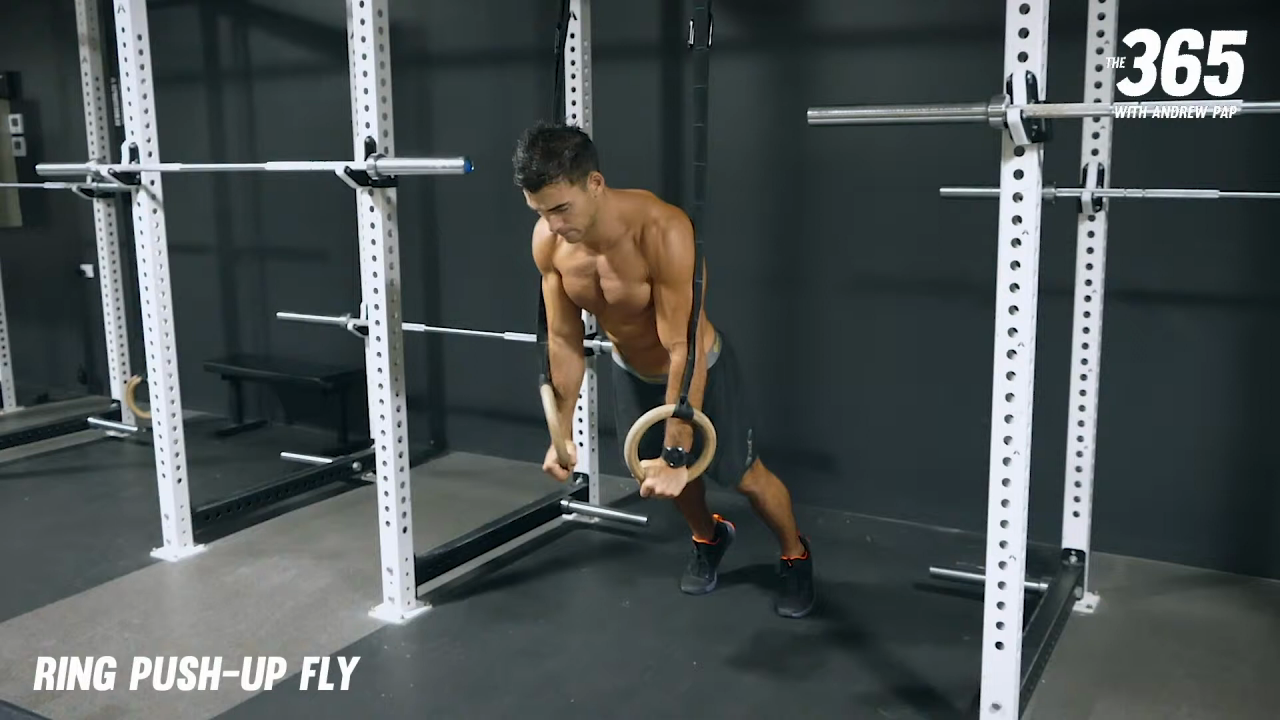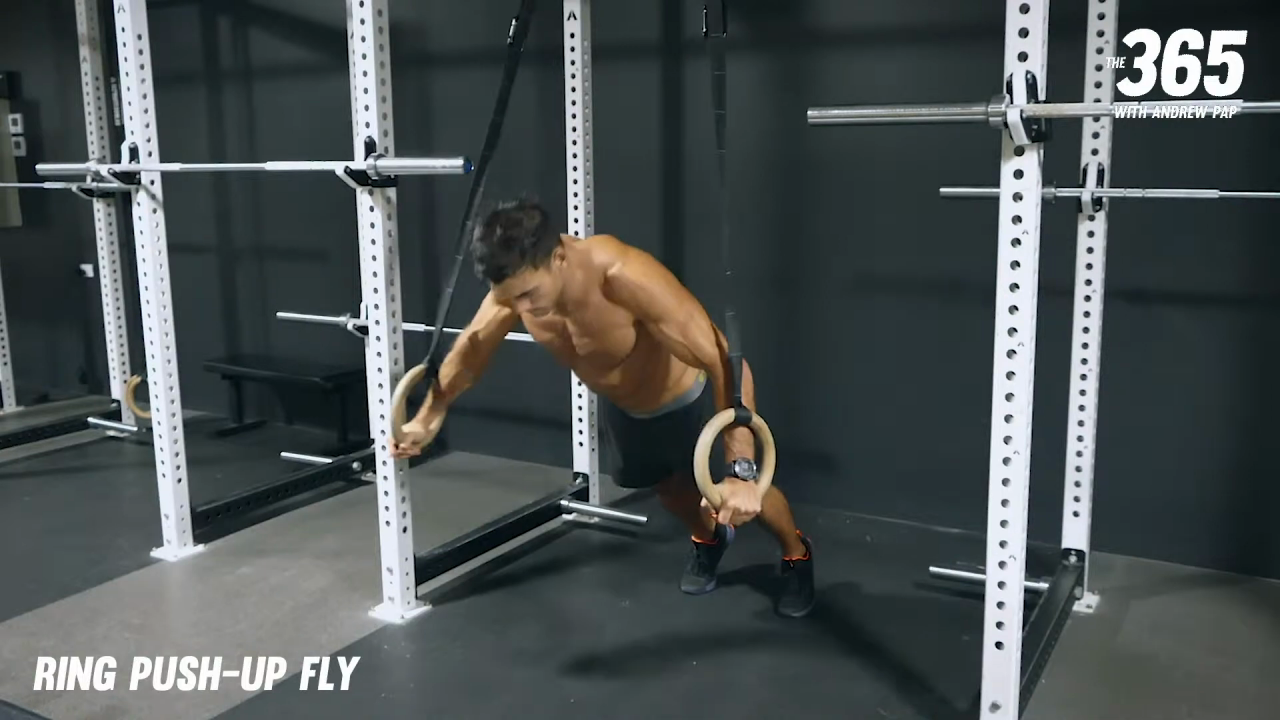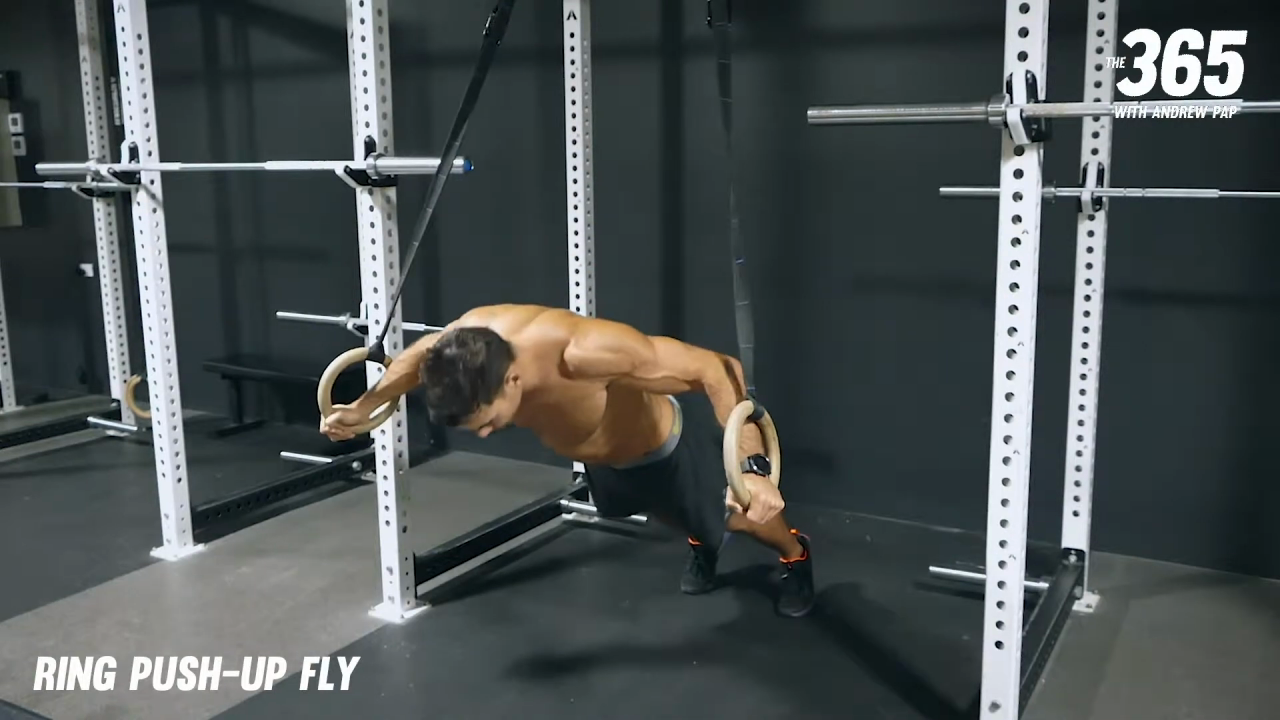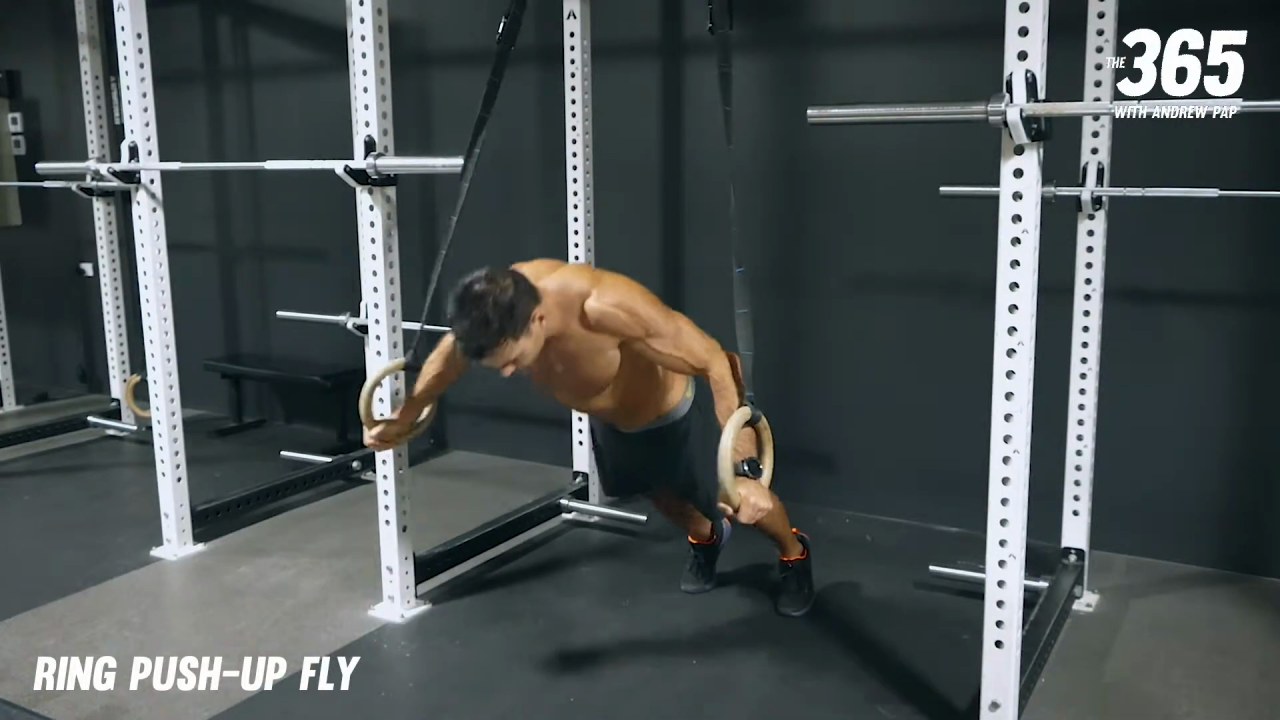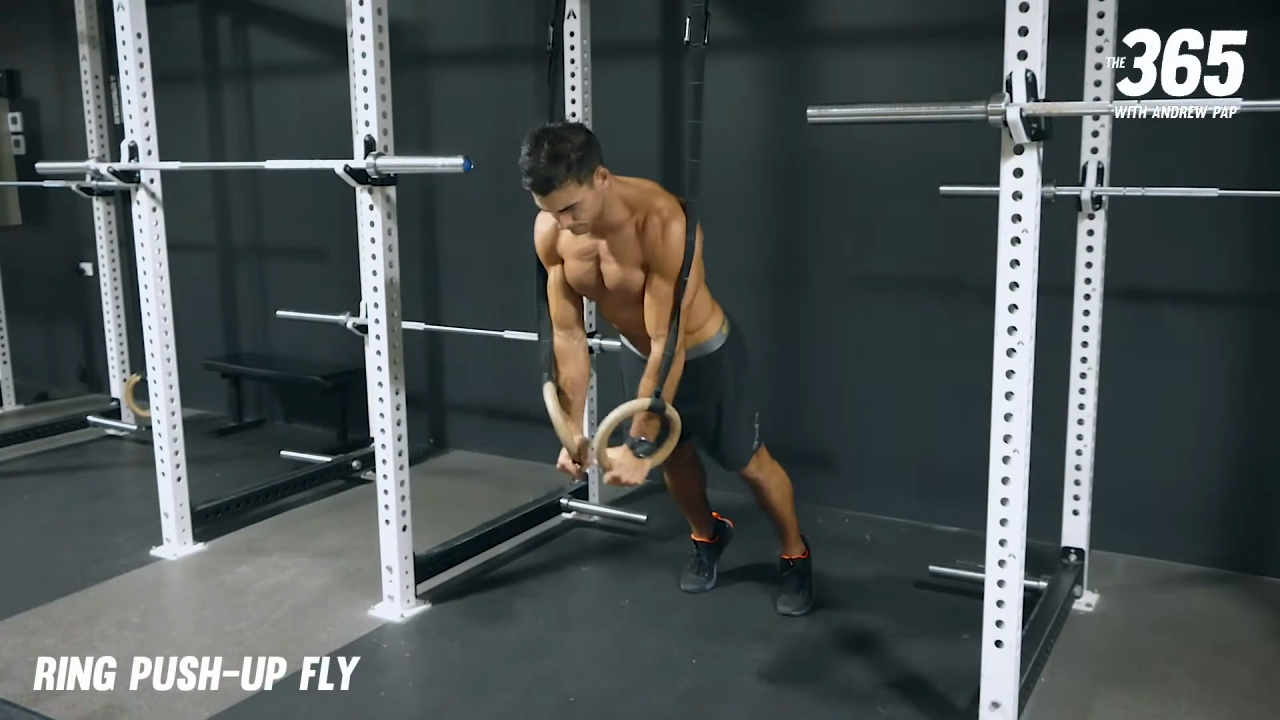
dt=0.7s
person 1, frame 1
left shoulder: (660, 231)
right shoulder: (547, 241)
left elbow: (682, 351)
right elbow: (564, 340)
left wrist: (676, 456)
right wrist: (563, 433)
left hip: (698, 369)
right hip: (631, 372)
left knee: (744, 475)
right knee: (660, 469)
left ankle: (796, 556)
right ankle: (709, 537)
person 1, frame 2
left shoulder: (627, 278)
right shoulder: (519, 281)
left elbow: (724, 363)
right elbow: (473, 345)
right wrist: (428, 418)
left hip: (684, 402)
right hip: (620, 405)
left knee: (740, 493)
right knee: (666, 485)
left ankle: (796, 555)
right ankle: (708, 538)
person 1, frame 3
left shoulder: (579, 353)
right shoulder: (473, 334)
left elbow: (719, 369)
right elbow: (422, 353)
left wrist: (754, 468)
right wrist: (363, 408)
left hip: (662, 445)
right hip: (604, 457)
left knee: (731, 515)
right knee: (662, 512)
left ankle: (795, 555)
right ankle: (701, 541)
person 1, frame 4
left shoulder: (603, 306)
right shoulder: (496, 304)
left elbow: (719, 363)
right elbow: (452, 350)
right wrist: (404, 418)
left hip: (673, 416)
right hip: (610, 423)
left knee: (738, 499)
right knee: (659, 494)
left ankle: (795, 555)
right ankle: (704, 538)
person 1, frame 5
left shoulder: (663, 222)
right shoulder: (549, 230)
left elbow: (669, 345)
right elbow: (568, 334)
left wrist: (637, 445)
right wrist: (575, 430)
left hip: (704, 354)
right hip: (637, 354)
left knee: (749, 463)
right knee: (673, 454)
left ankle: (796, 555)
right ankle: (708, 535)
